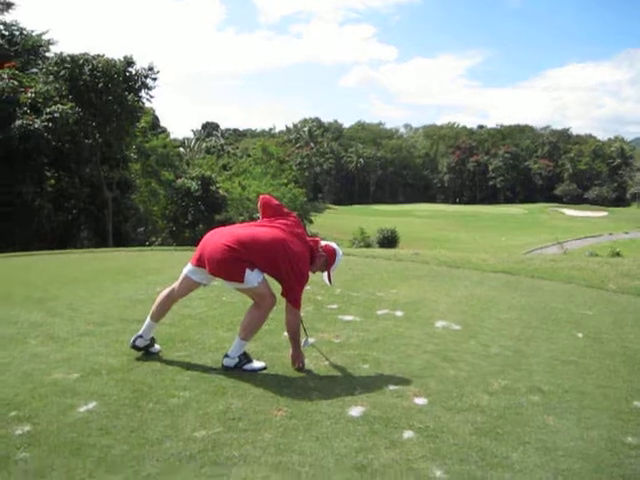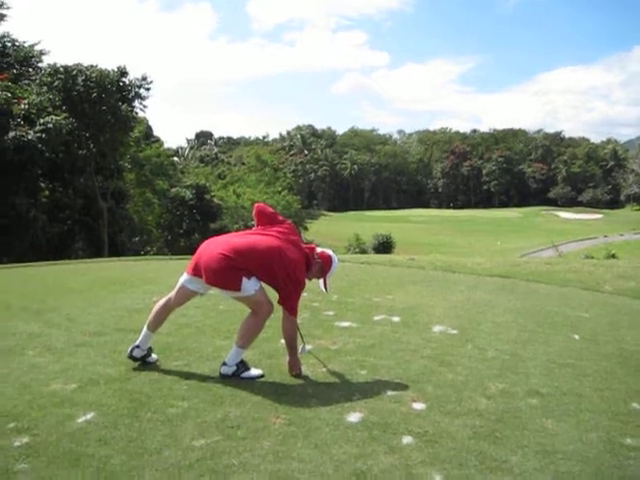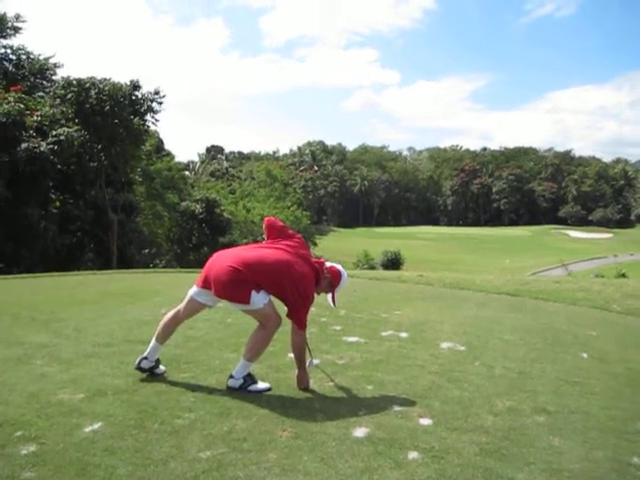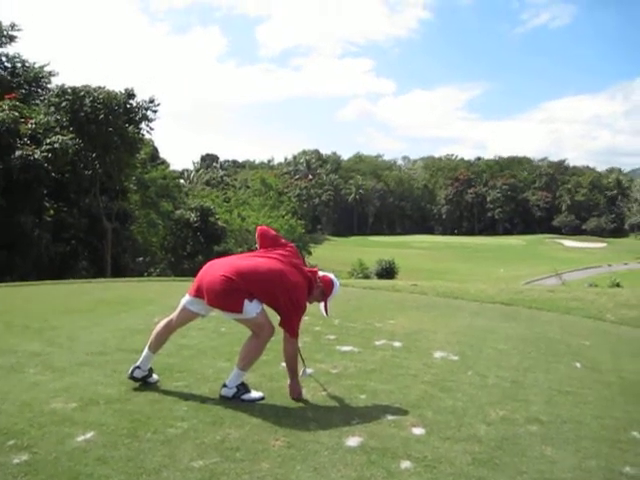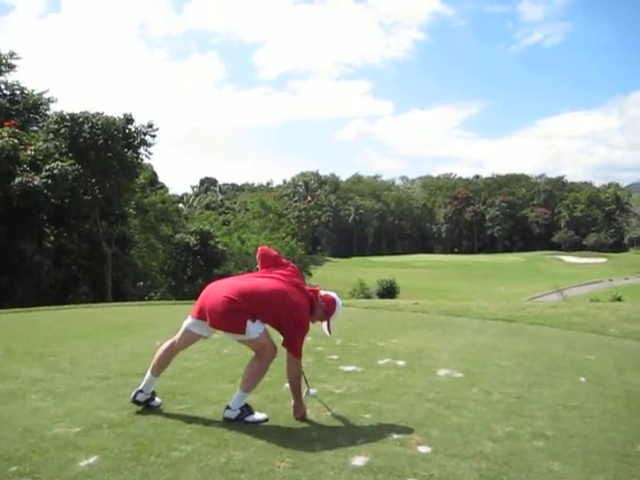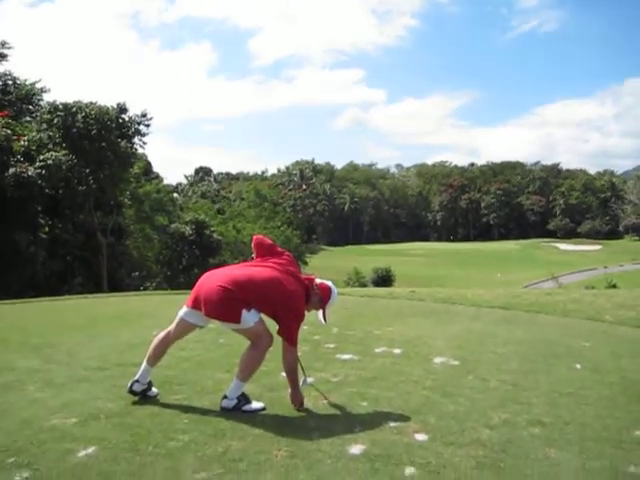
dt=0.7s
person 1, frame 1
left shoulder: (293, 223)
right shoulder: (300, 264)
left elbow: (264, 200)
right elbow: (293, 310)
right wrist: (296, 350)
left hip: (213, 238)
right hip: (229, 254)
left knee: (177, 290)
right knee: (266, 300)
left ankle: (143, 338)
right ankle: (234, 357)
person 1, frame 2
left shoulder: (288, 230)
right shoulder: (296, 272)
left elbow: (258, 208)
right elbow: (289, 317)
right wrist: (293, 357)
left hip: (208, 248)
right hip: (225, 264)
left knee: (173, 300)
right knee: (263, 308)
left ankle: (140, 348)
right ankle: (232, 365)
person 1, frame 3
left shoulder: (298, 244)
right shoulder: (305, 285)
left elbow: (269, 222)
right elbow: (298, 331)
right wrist: (302, 370)
left hip: (218, 261)
right hip: (234, 276)
left knee: (182, 312)
right knee: (271, 321)
left ankle: (148, 359)
right ankle: (239, 378)
person 1, frame 4
left shoulder: (291, 253)
right shoulder: (298, 294)
left elbow: (261, 231)
right elbow: (290, 340)
right wrist: (294, 380)
left hip: (211, 269)
right hip: (227, 285)
left knee: (174, 321)
right knee: (264, 330)
left ankle: (141, 368)
right ankle: (232, 387)
person 1, frame 5
left shoulder: (292, 272)
right shoulder: (300, 314)
left elbow: (262, 251)
right elbow: (294, 361)
right wrist: (298, 401)
left hip: (213, 291)
right hip: (229, 306)
left knee: (177, 343)
right knee: (267, 351)
left ankle: (143, 391)
right ankle: (235, 408)
person 1, frame 6
left shoulder: (287, 261)
right shoulder: (295, 302)
left elbow: (257, 240)
right elbow: (289, 349)
right wrist: (295, 390)
left hip: (208, 281)
right hip: (224, 295)
left knee: (173, 333)
right knee: (263, 340)
left ankle: (140, 382)
right ankle: (232, 398)
